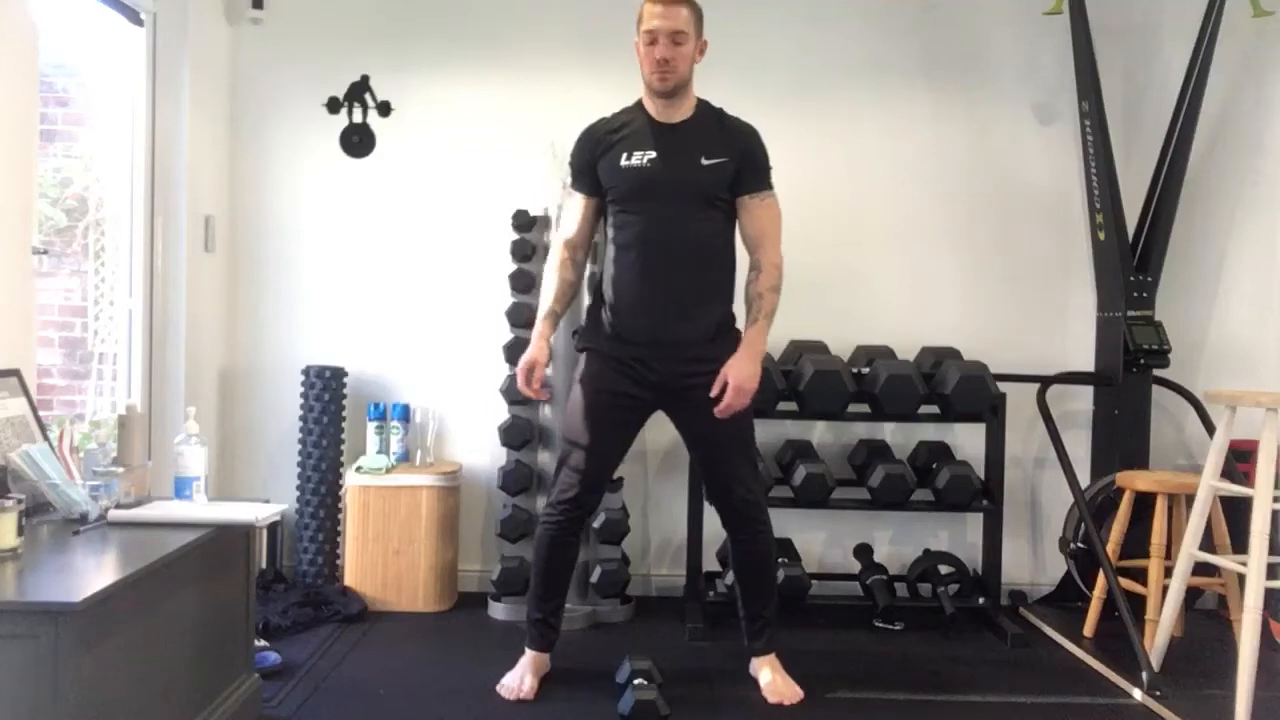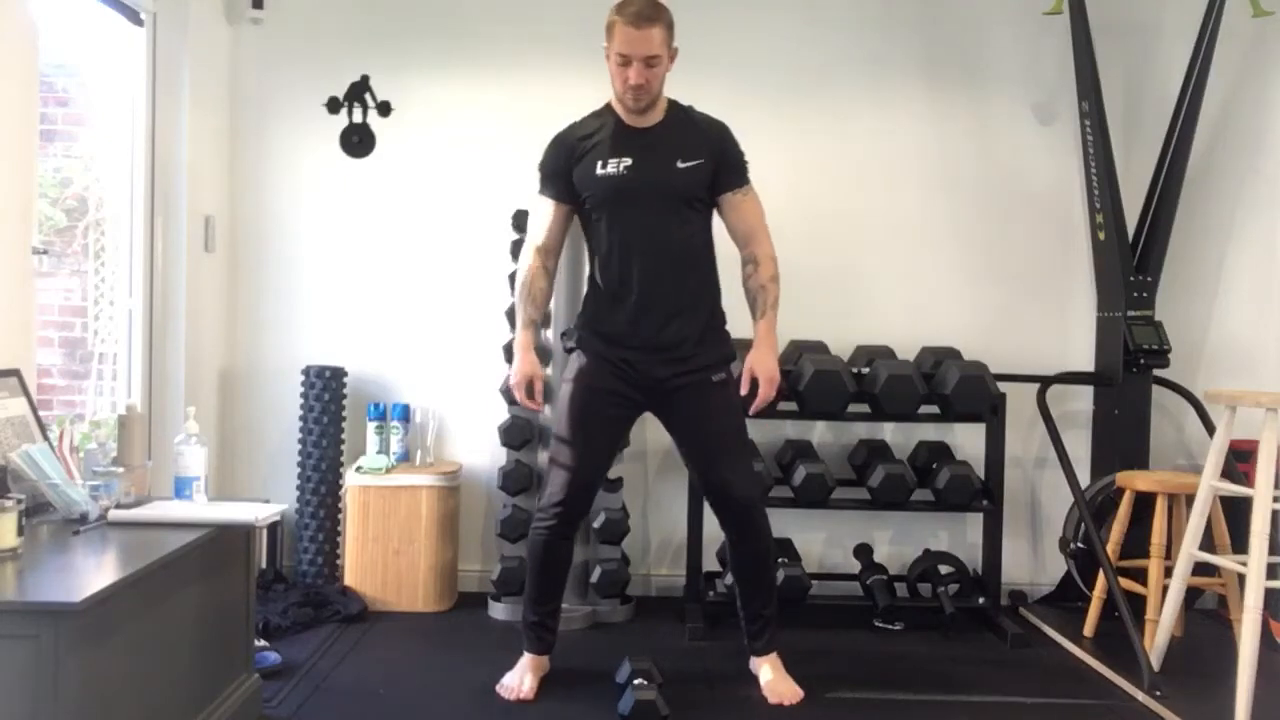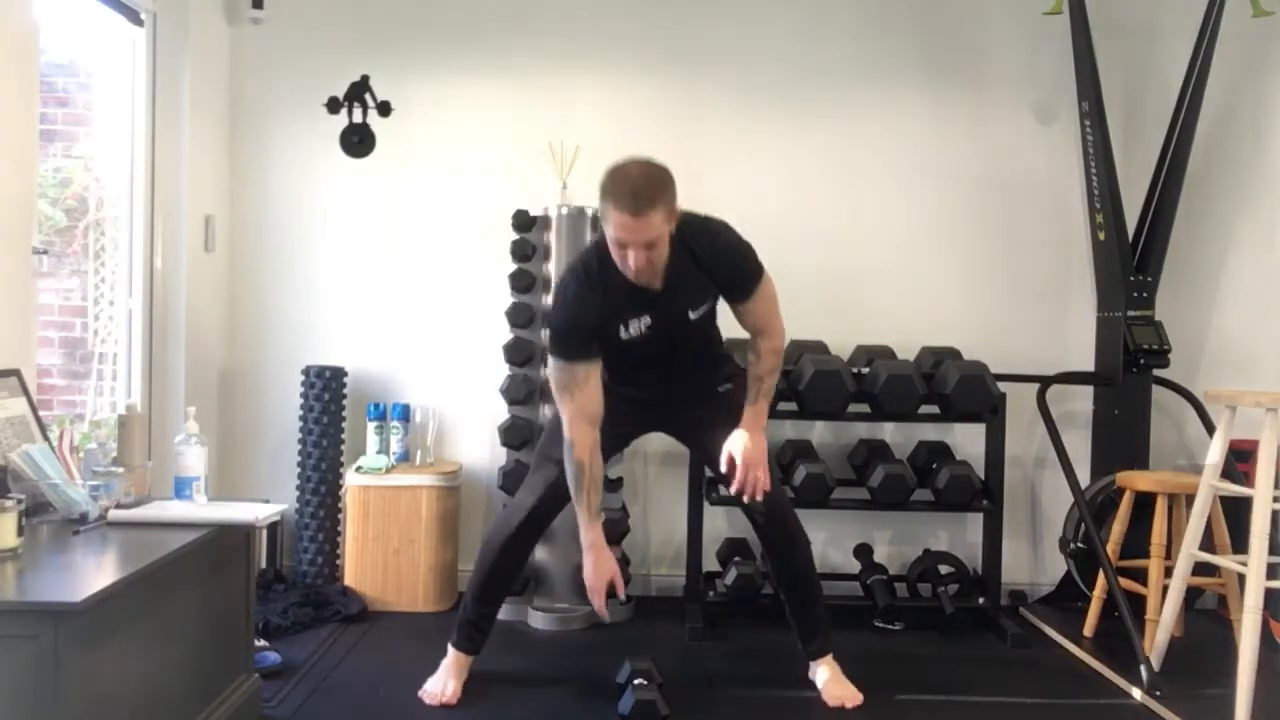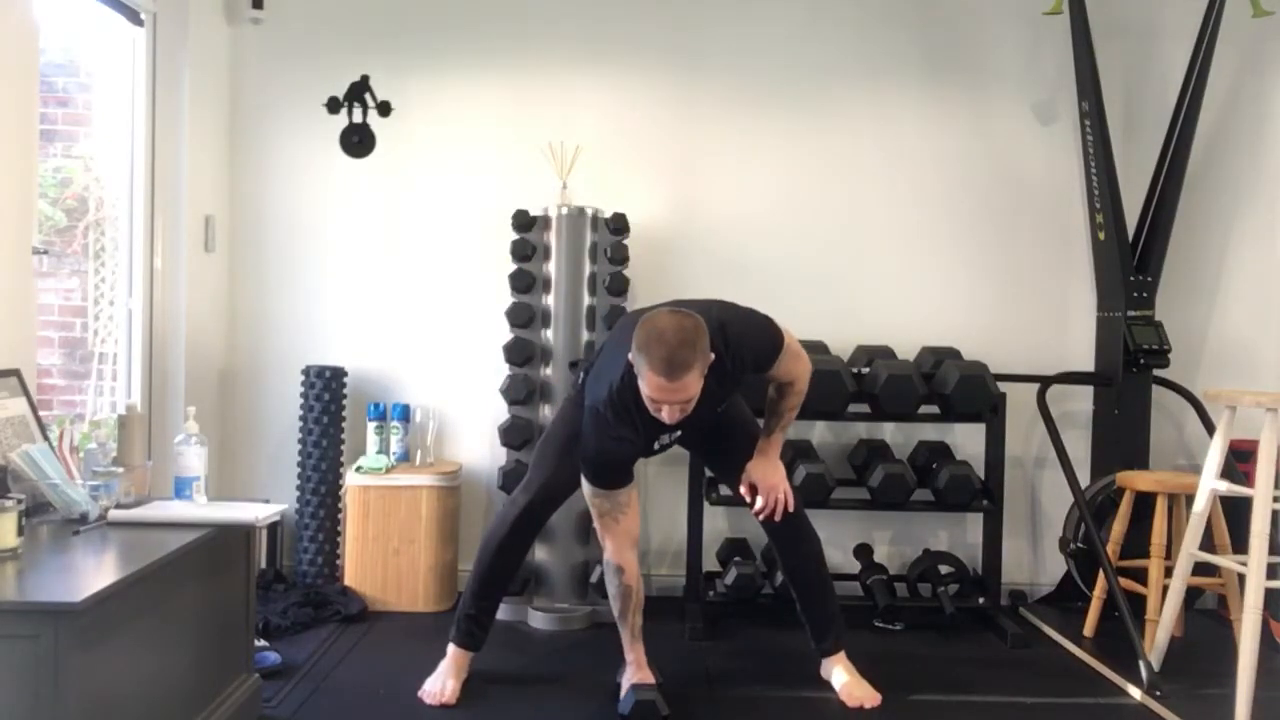
dt=1s
person 1, frame 1
left shoulder: (736, 140)
right shoulder: (602, 139)
left elbow: (765, 255)
right elbow: (569, 246)
left wrist: (750, 348)
right wrist: (543, 334)
left hip: (709, 362)
right hip: (615, 357)
left knee: (744, 508)
right knee: (567, 504)
left ankle: (763, 654)
right ankle: (537, 650)
person 1, frame 2
left shoulder: (709, 139)
right shoulder: (574, 146)
left elbow: (754, 245)
right elbow: (541, 254)
left wrist: (765, 337)
right wrist: (524, 346)
left hip: (699, 360)
right hip: (604, 358)
left knee: (740, 502)
right knee: (560, 506)
left ankle: (763, 652)
right ankle: (535, 652)
person 1, frame 3
left shoulder: (718, 246)
right shoulder: (579, 289)
left elbow: (769, 336)
right elbow: (580, 427)
left wrist: (751, 427)
right wrist: (594, 544)
left hip: (706, 390)
right hip: (612, 392)
left knee: (771, 507)
right knee: (529, 509)
left ankle: (820, 658)
right ankle: (459, 655)
person 1, frame 4
left shoulder: (742, 334)
right shoulder: (607, 410)
left elbow: (795, 371)
right elbow: (619, 550)
left wrist: (767, 453)
right wrist: (635, 663)
right hip: (601, 392)
left knee: (779, 504)
right knee: (530, 503)
left ankle: (833, 657)
right ankle: (458, 654)
